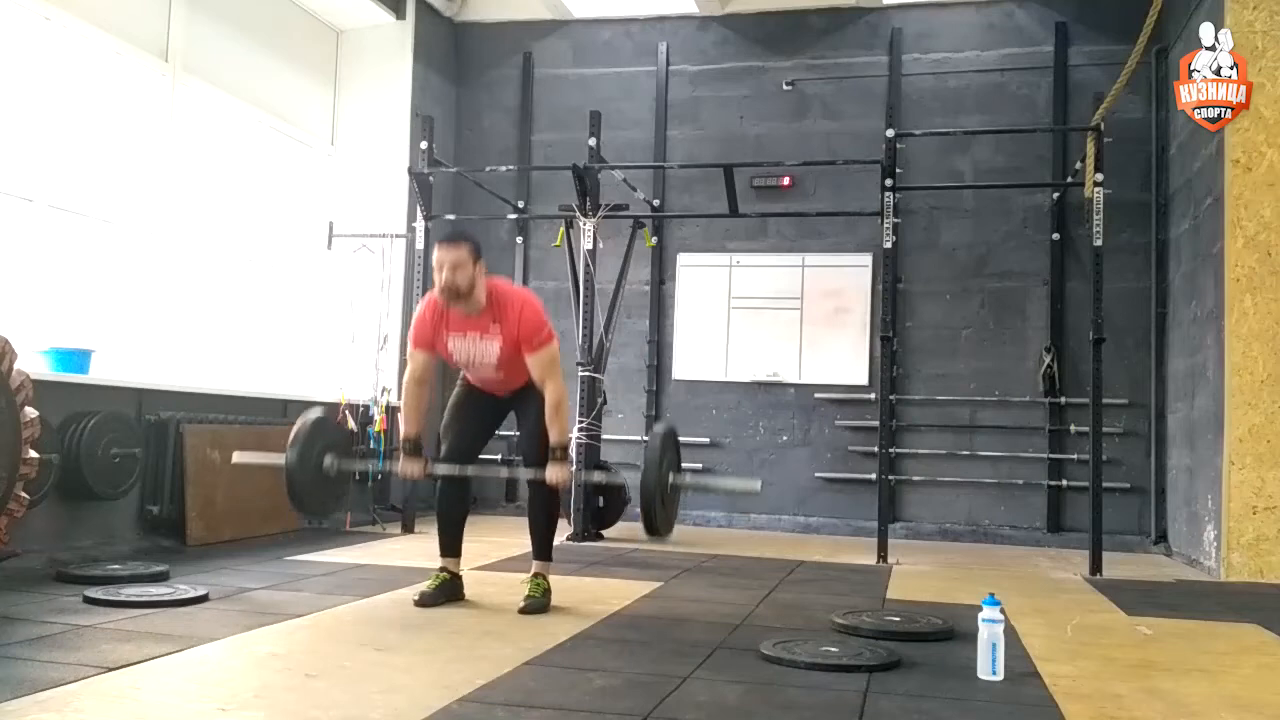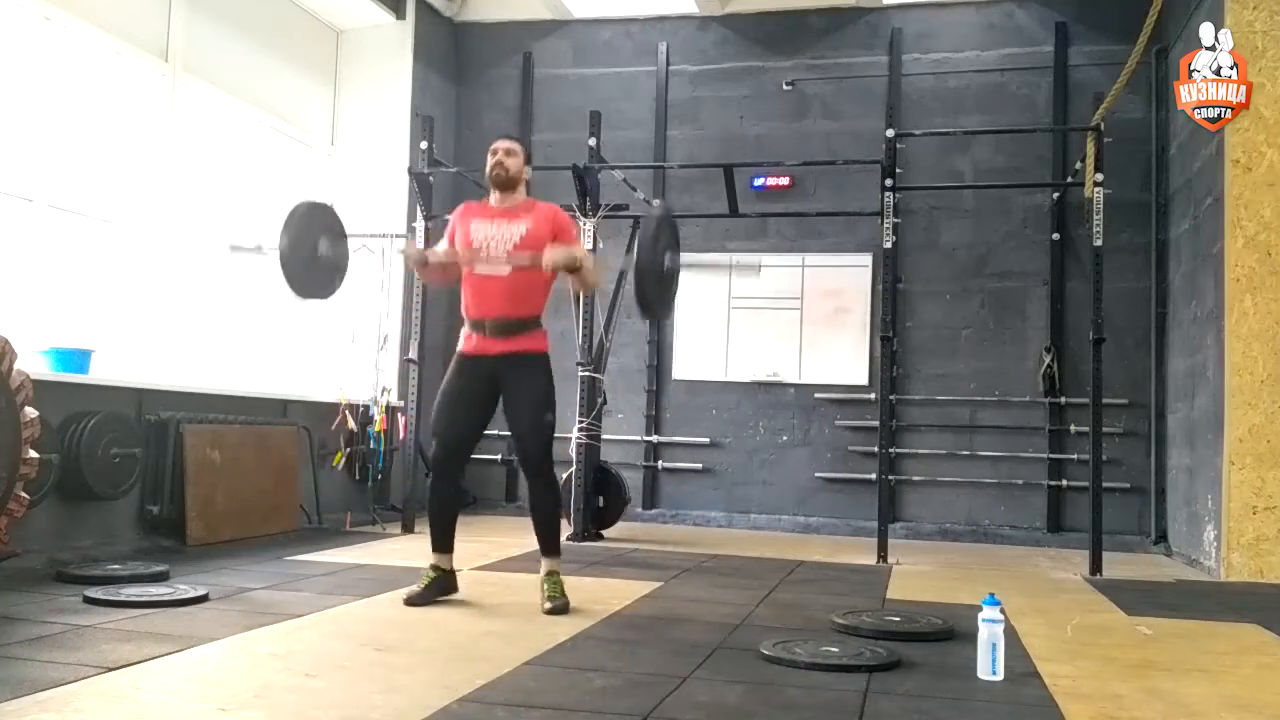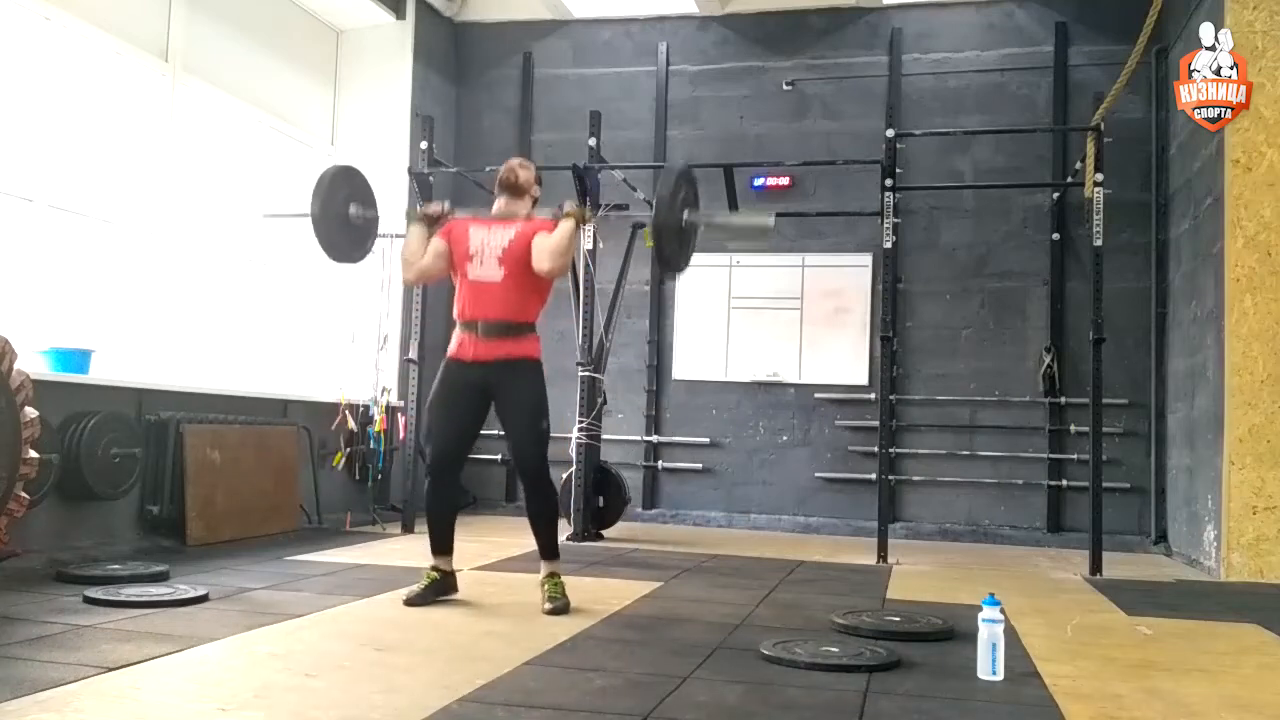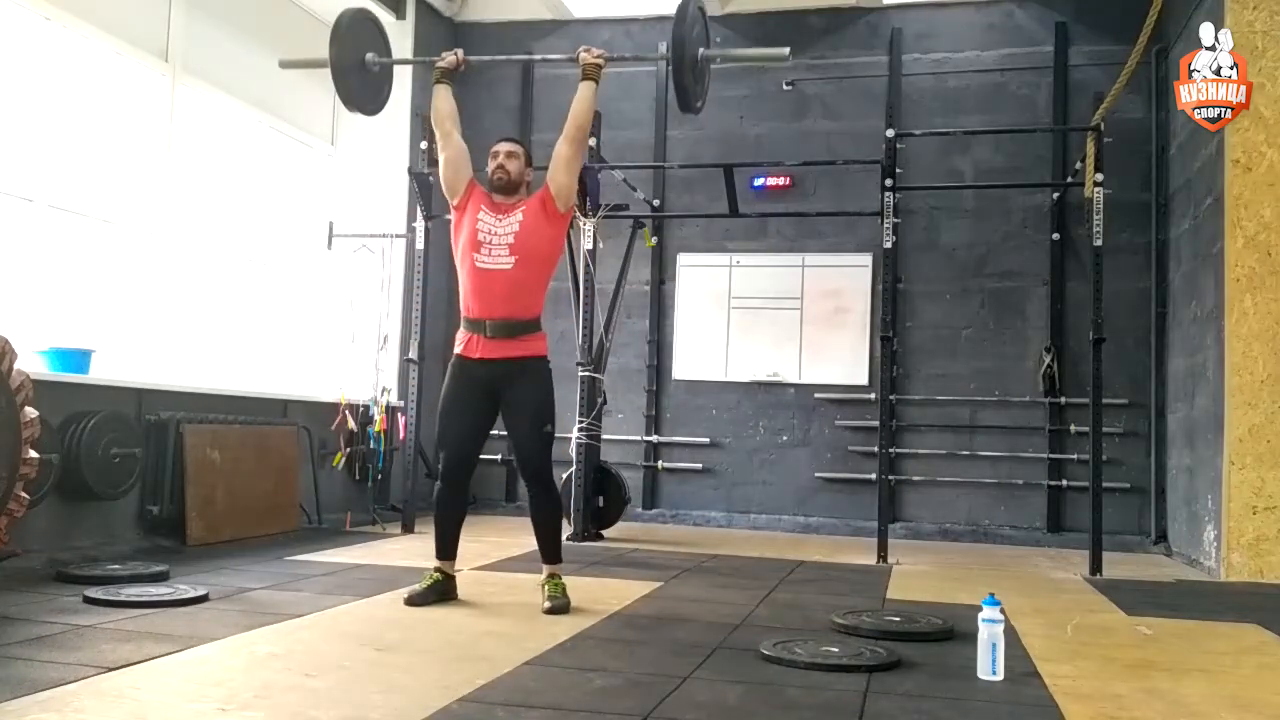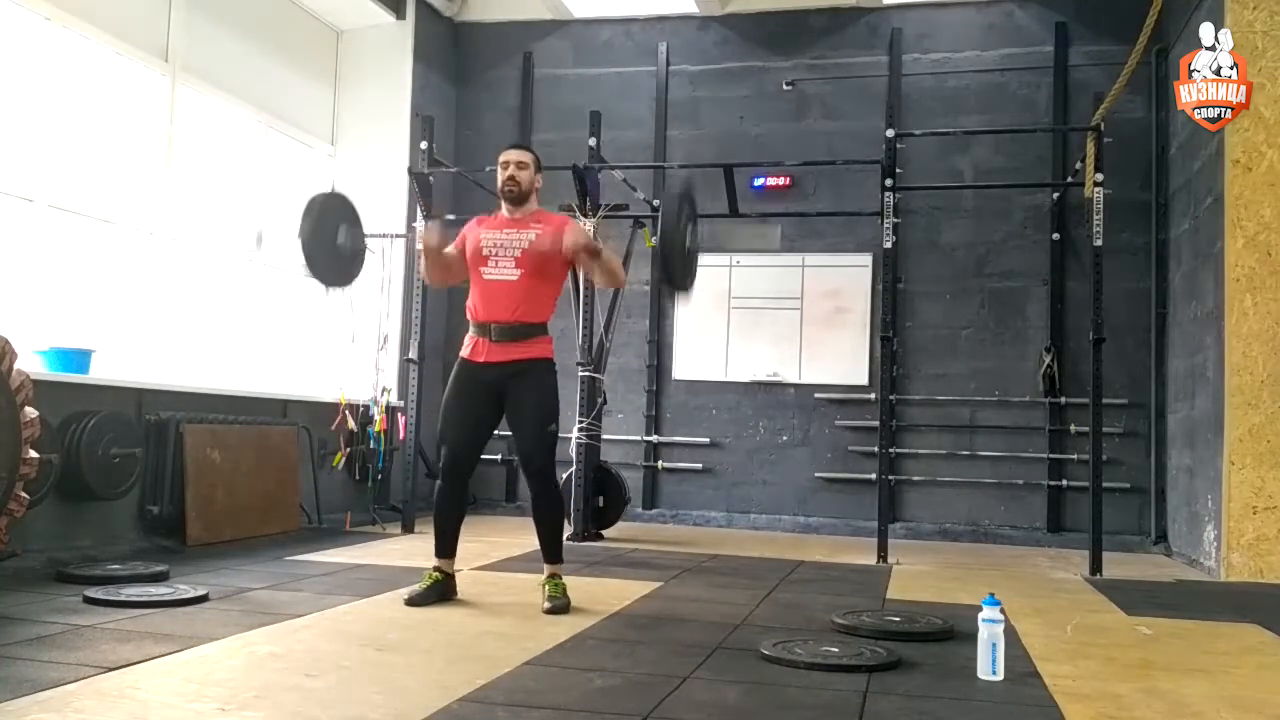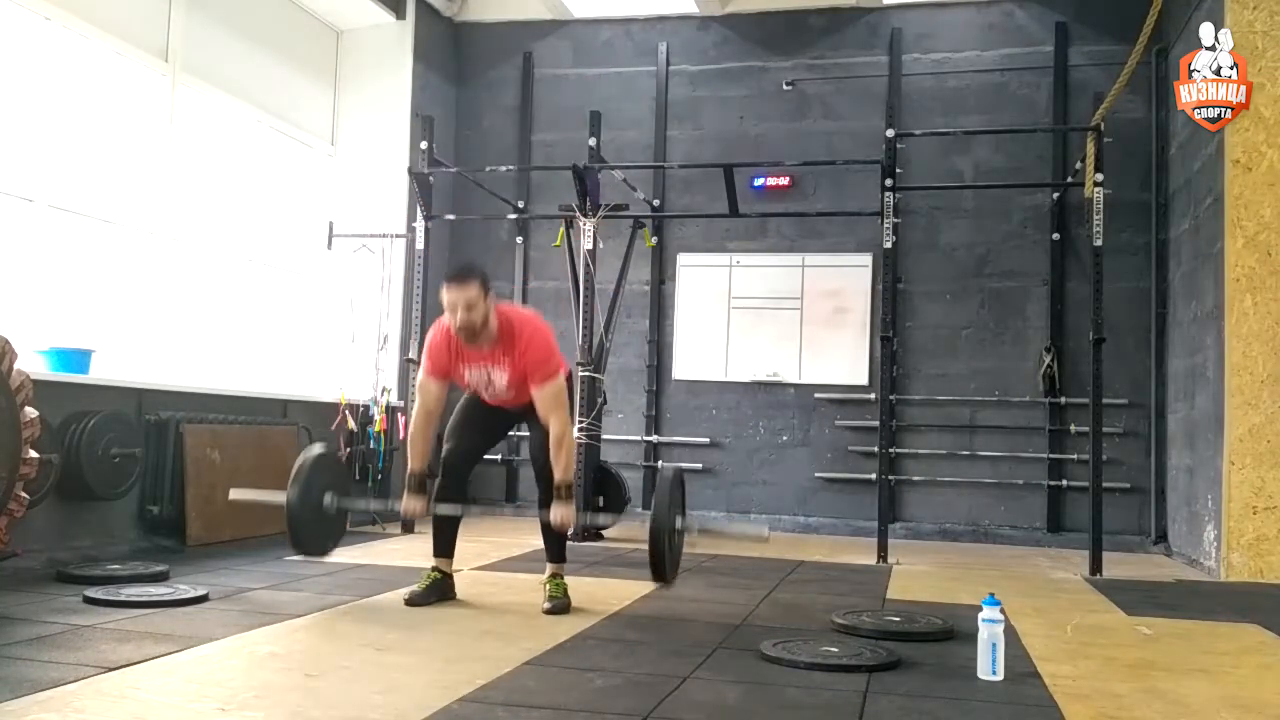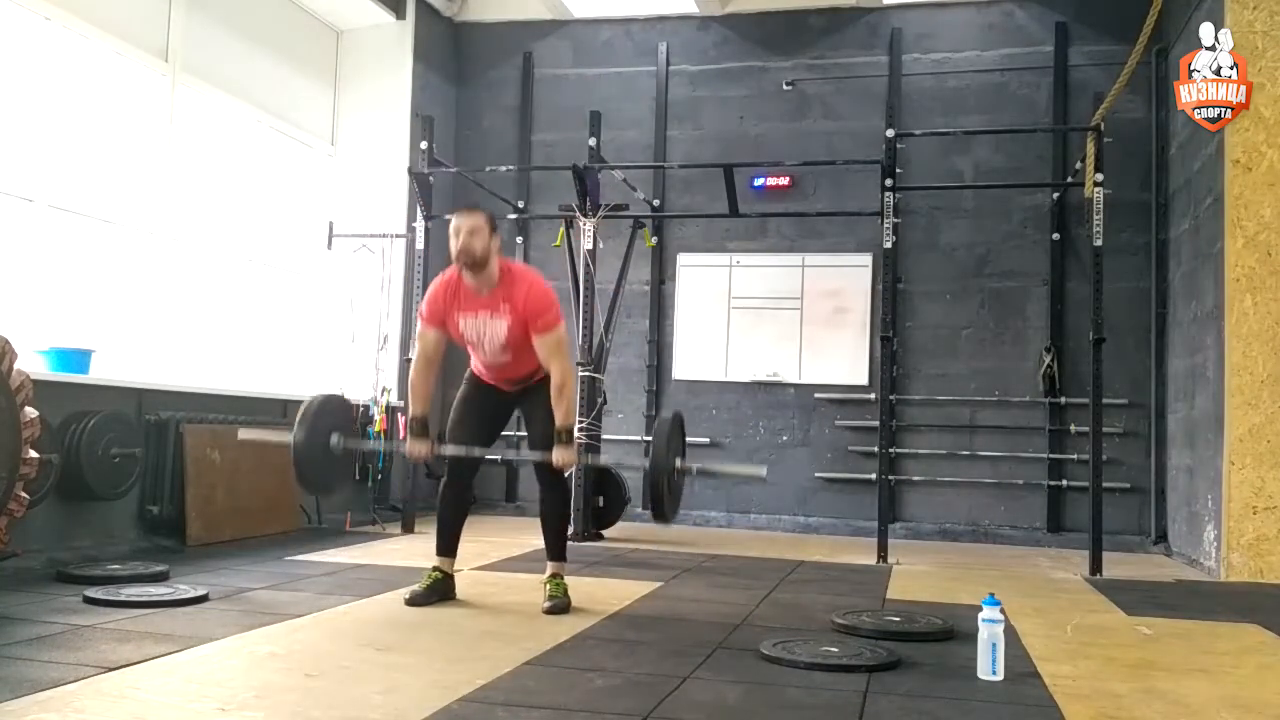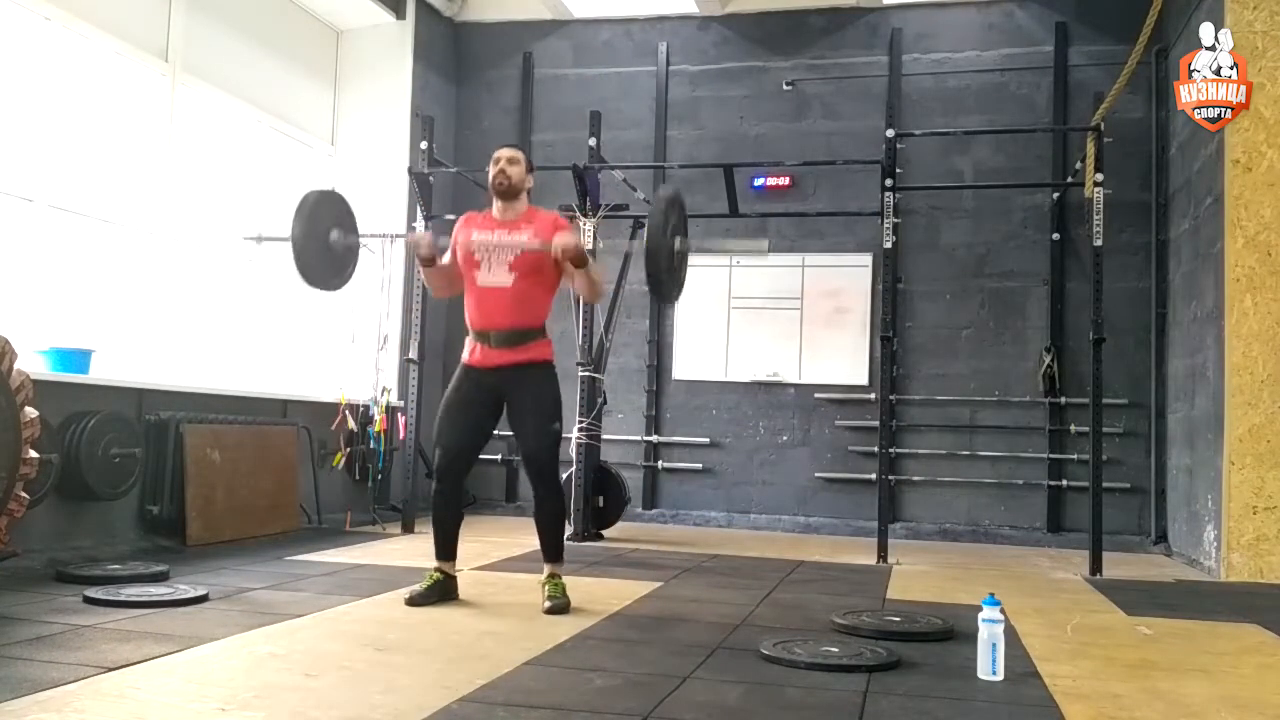
dt=0.5s
person 1, frame 1
left shoulder: (520, 306)
right shoulder: (429, 312)
left elbow: (552, 386)
right elbow: (416, 380)
left wrist: (560, 455)
right wrist: (410, 448)
left hip: (531, 384)
right hip: (478, 386)
left knee: (537, 466)
right knee: (451, 464)
left ankle: (539, 577)
right ankle: (449, 573)
person 1, frame 2
left shoulder: (549, 219)
right shoulder: (464, 216)
left elbow: (588, 280)
right elbow: (439, 269)
left wrist: (569, 259)
right wrist: (419, 260)
left hip: (525, 356)
right hip: (471, 353)
left knee: (536, 461)
right knee: (444, 458)
left ankle: (551, 572)
right ankle: (441, 569)
person 1, frame 3
left shoulder: (540, 229)
right shoulder: (458, 228)
left elbow: (548, 265)
right elbow: (413, 272)
left wrist: (571, 221)
right wrist: (423, 223)
left hip: (517, 362)
right hip: (462, 360)
left knee: (532, 467)
right knee: (440, 463)
left ankle: (552, 575)
right ankle: (441, 570)
person 1, frame 4
left shoulder: (547, 209)
right shoulder: (467, 204)
left elbow: (574, 138)
right elbow: (446, 135)
left wrist: (589, 78)
right wrist: (443, 78)
left hip: (525, 361)
right hip: (469, 358)
left knee: (536, 470)
right knee: (452, 468)
left ankle: (552, 576)
right ankle: (443, 573)
person 1, frame 5
left shoulder: (557, 227)
right shoulder: (476, 228)
left elbow: (615, 276)
right elbow: (437, 276)
left wrist: (590, 249)
right wrist: (431, 249)
left hip: (531, 363)
right hip: (475, 359)
left knee: (539, 470)
right knee: (453, 465)
left ankle: (553, 577)
right ankle: (443, 573)
person 1, frame 6
left shoulder: (530, 335)
right shoulder: (441, 339)
left elbow: (558, 423)
right elbow: (424, 415)
left wrist: (563, 497)
right wrist: (414, 486)
left hip: (542, 389)
right hip: (485, 396)
left knee: (546, 463)
right knee: (453, 462)
left ankle: (555, 577)
right ankle: (441, 572)
person 1, frame 7
left shoulder: (529, 289)
right shoulder: (441, 292)
left elbow: (561, 370)
right elbow: (424, 361)
left wrist: (565, 439)
right wrist: (418, 429)
left hip: (537, 381)
right hip: (485, 380)
left knee: (548, 468)
right knee: (457, 465)
left ankle: (555, 576)
right ankle: (442, 573)
person 1, frame 8
left shoulder: (551, 227)
right shoulder: (467, 226)
left elbow: (591, 292)
right elbow: (444, 286)
left wrist: (575, 256)
right wrist: (425, 258)
left hip: (531, 366)
right hip: (476, 363)
left knee: (541, 467)
right knee: (447, 465)
left ankle: (553, 576)
right ankle: (444, 572)
